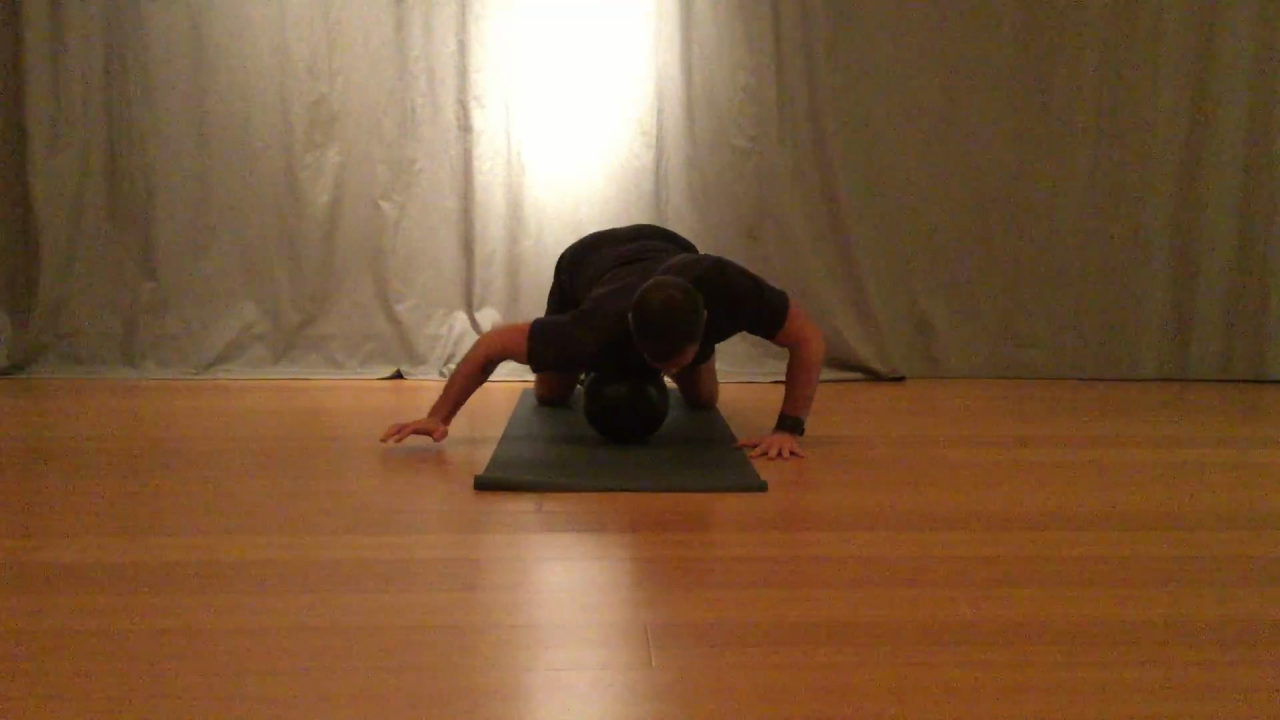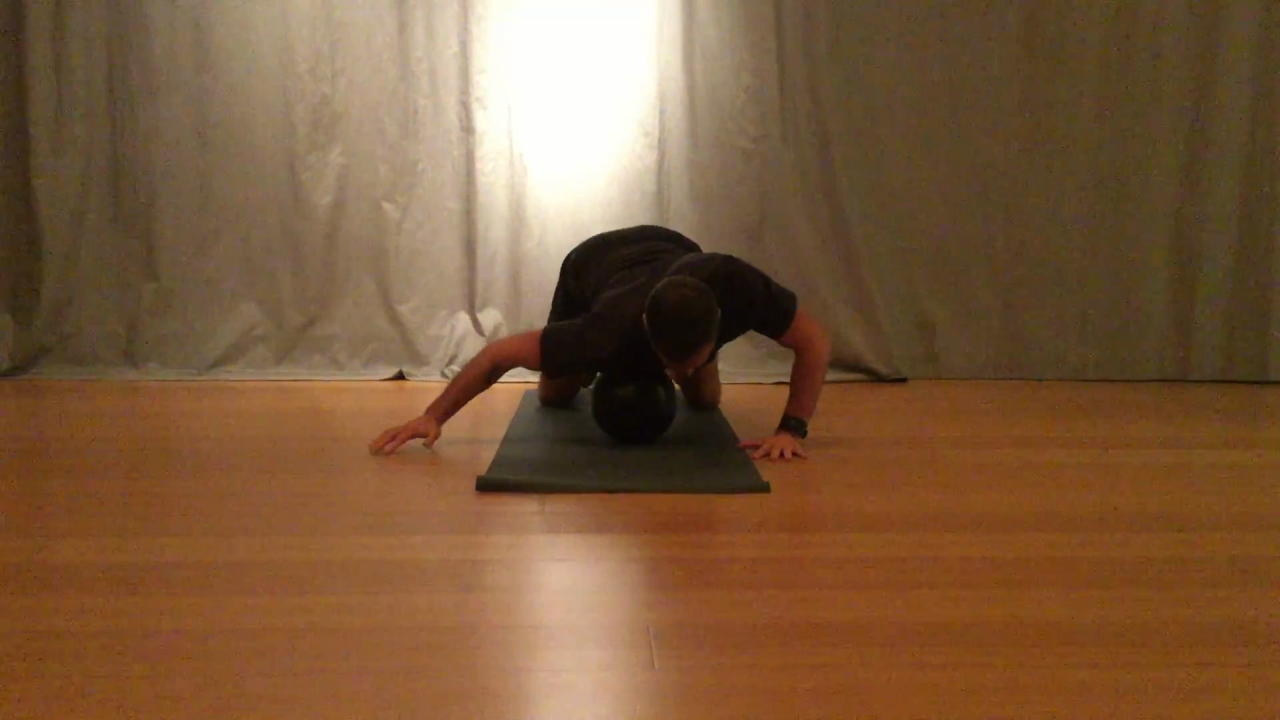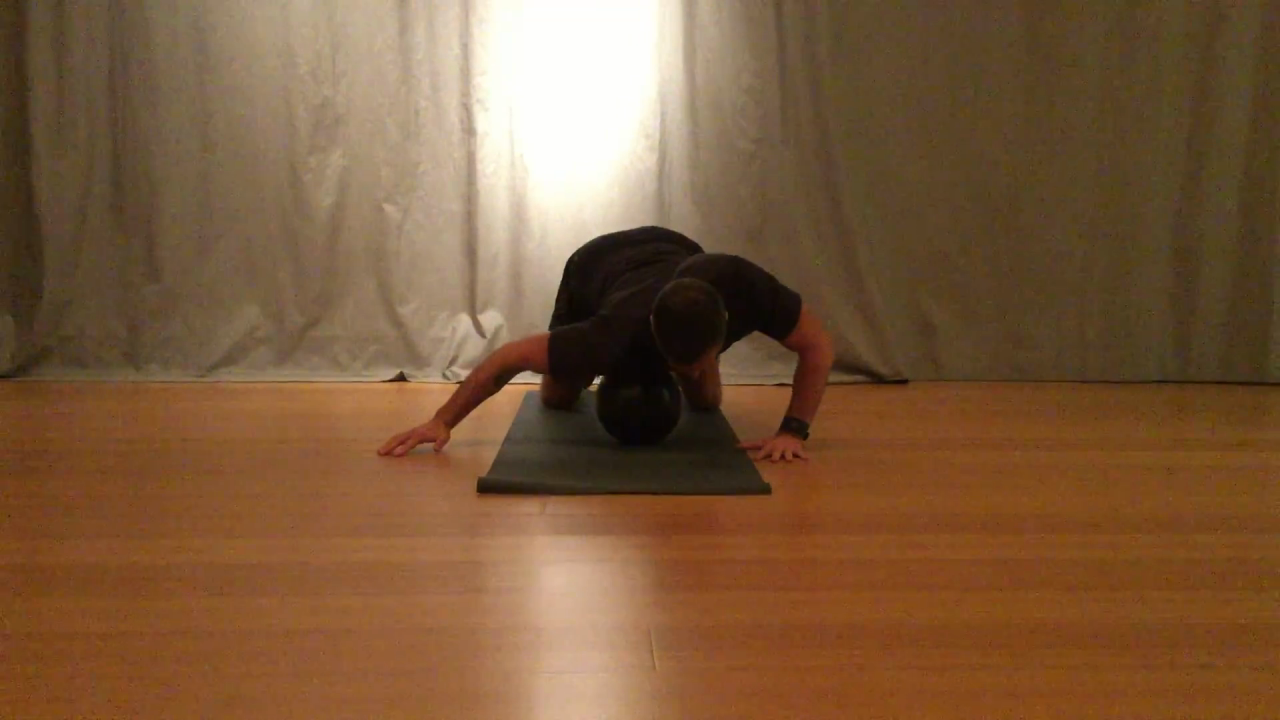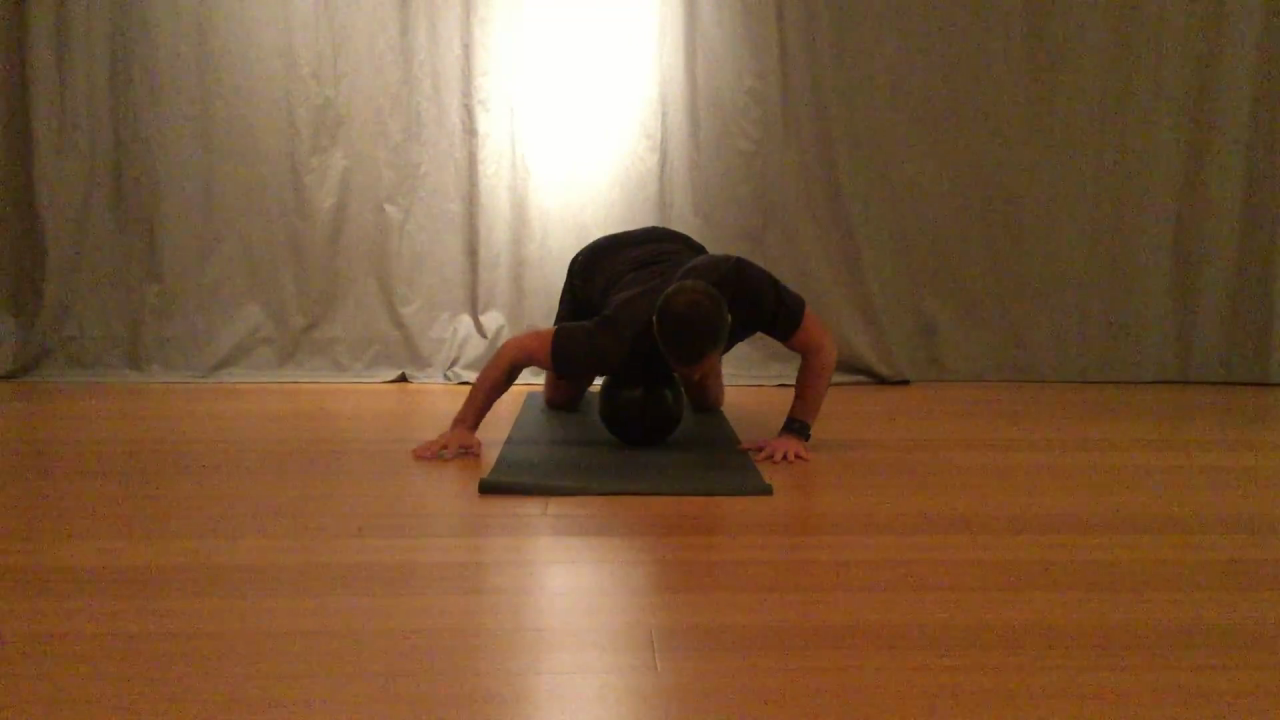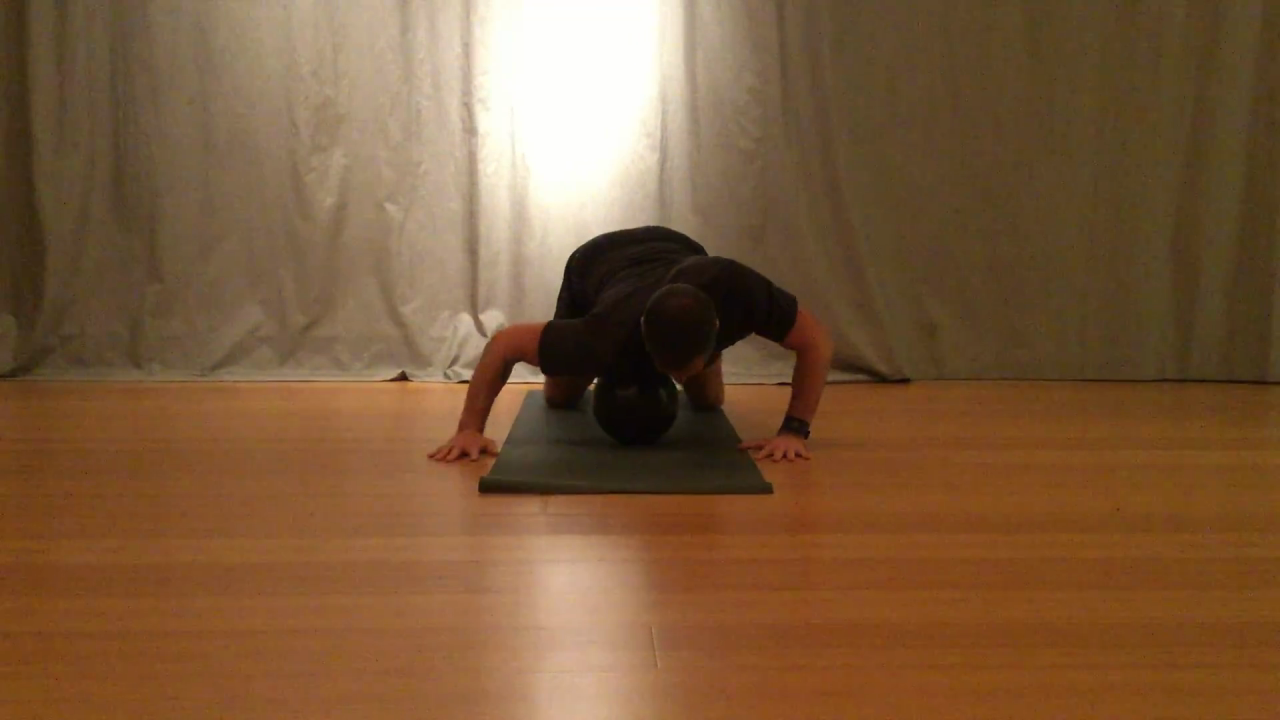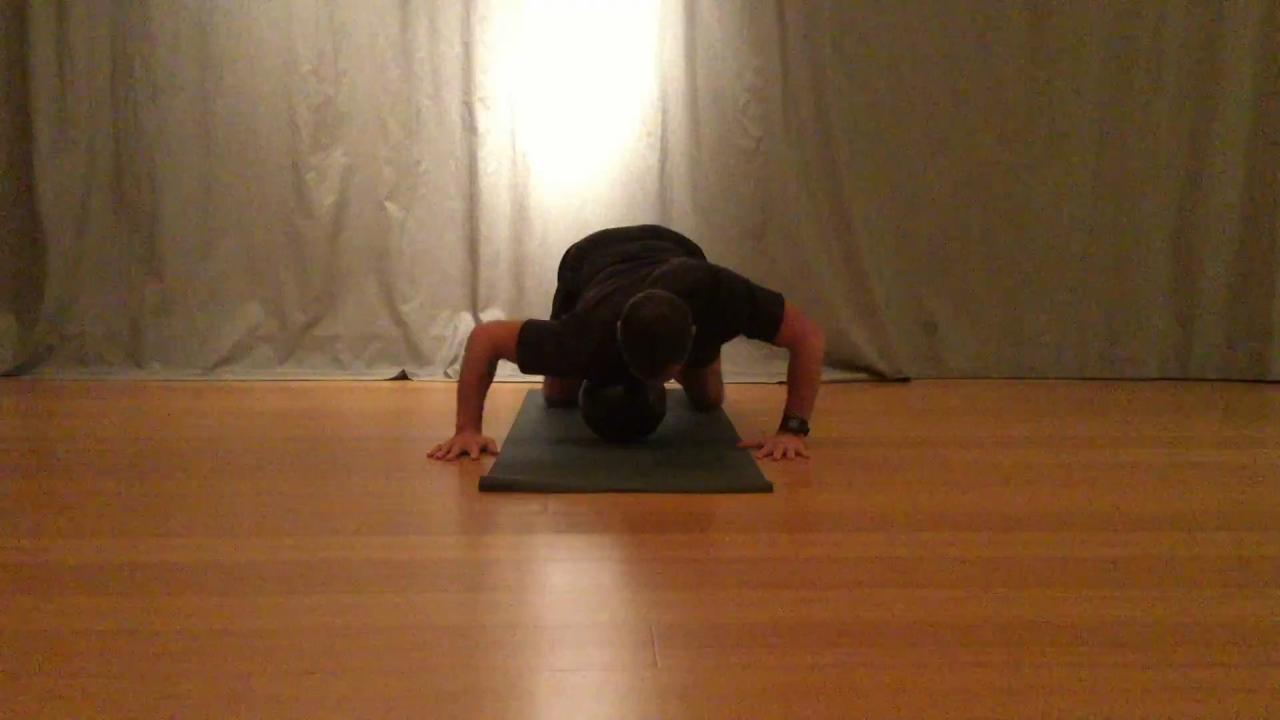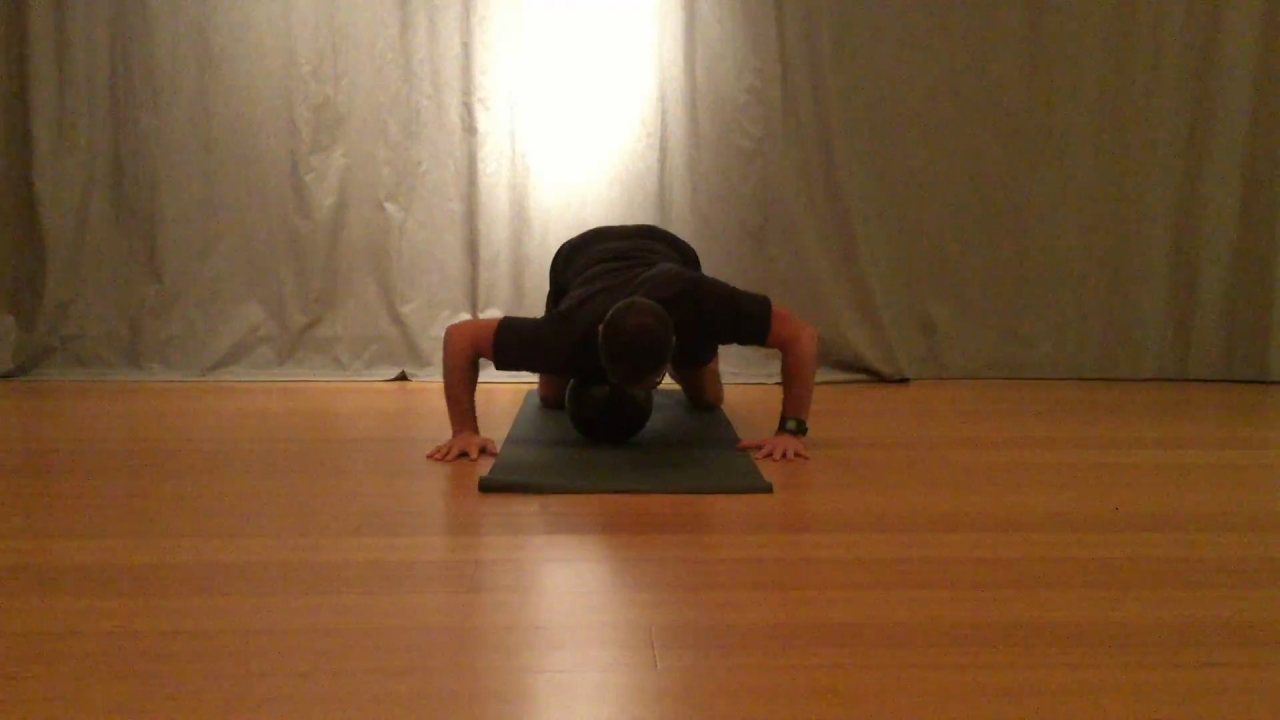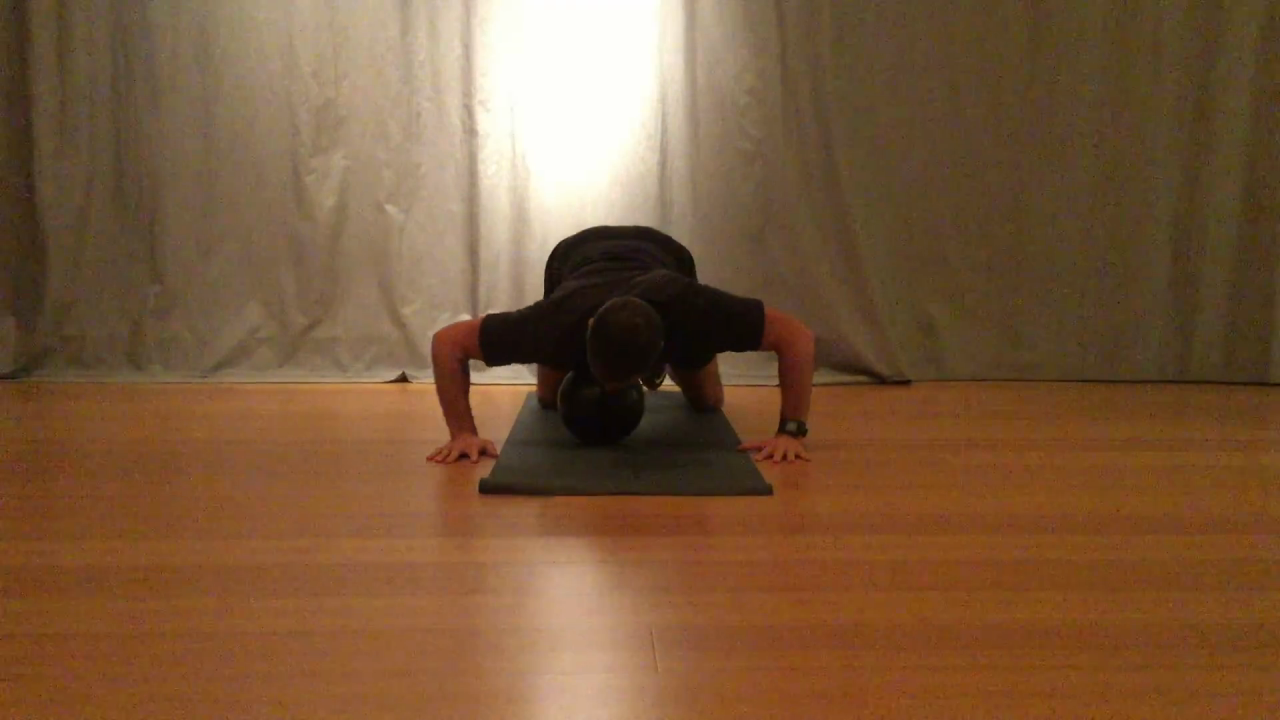
dt=0.3s
person 1, frame 1
left shoulder: (723, 287)
right shoulder: (597, 327)
left elbow: (809, 341)
right elbow: (491, 343)
left wrist: (788, 427)
right wrist: (438, 416)
left hip: (667, 252)
right hip: (584, 264)
left knee: (703, 397)
right knee: (551, 394)
right ankle: (587, 365)
person 1, frame 2
left shoulder: (734, 285)
right shoulder: (611, 331)
left elbow: (815, 343)
right elbow: (501, 351)
left wrist: (791, 429)
right wrist: (433, 416)
left hip: (672, 253)
right hip: (590, 265)
left knee: (705, 399)
right knee: (554, 396)
right ankle: (592, 364)
person 1, frame 3
left shoulder: (741, 286)
right shoulder: (620, 332)
left elbow: (818, 346)
right elbow: (512, 355)
left wrist: (793, 430)
right wrist: (442, 421)
left hip: (673, 254)
right hip: (594, 268)
left knee: (707, 400)
right knee: (556, 398)
right ankle: (593, 369)
person 1, frame 4
left shoulder: (743, 286)
right shoulder: (622, 334)
left elbow: (821, 347)
right elbow: (518, 348)
left wrist: (795, 431)
right wrist: (463, 425)
left hip: (676, 254)
right hip: (596, 267)
left knee: (709, 402)
right knee: (560, 399)
right ankle: (609, 358)
person 1, frame 5
left shoulder: (733, 289)
right shoulder: (608, 336)
left elbow: (817, 343)
right elbow: (503, 343)
left wrist: (794, 430)
right wrist: (470, 427)
left hip: (676, 255)
right hip: (594, 265)
left knee: (709, 400)
right knee: (559, 398)
person 1, frame 6
left shoulder: (713, 293)
right shoulder: (588, 338)
left elbow: (809, 338)
right elbow: (483, 338)
left wrist: (793, 429)
right wrist: (467, 428)
left hip: (672, 253)
right hip: (588, 261)
left knee: (708, 398)
right knee: (558, 397)
person 1, frame 7
left shoulder: (696, 302)
right shoulder: (570, 333)
left elbow: (802, 337)
right elbow: (458, 337)
left wrist: (791, 429)
right wrist: (465, 430)
left hip: (666, 255)
right hip: (581, 258)
left knee: (708, 398)
right knee: (552, 398)
left ankle: (673, 369)
person 1, frame 8
left shoulder: (688, 308)
right shoulder: (559, 323)
left elbow: (797, 338)
right elbow: (446, 341)
left wrist: (791, 431)
right wrist: (462, 432)
left hip: (662, 256)
left knee: (708, 400)
right knee: (550, 399)
left ankle: (668, 367)
